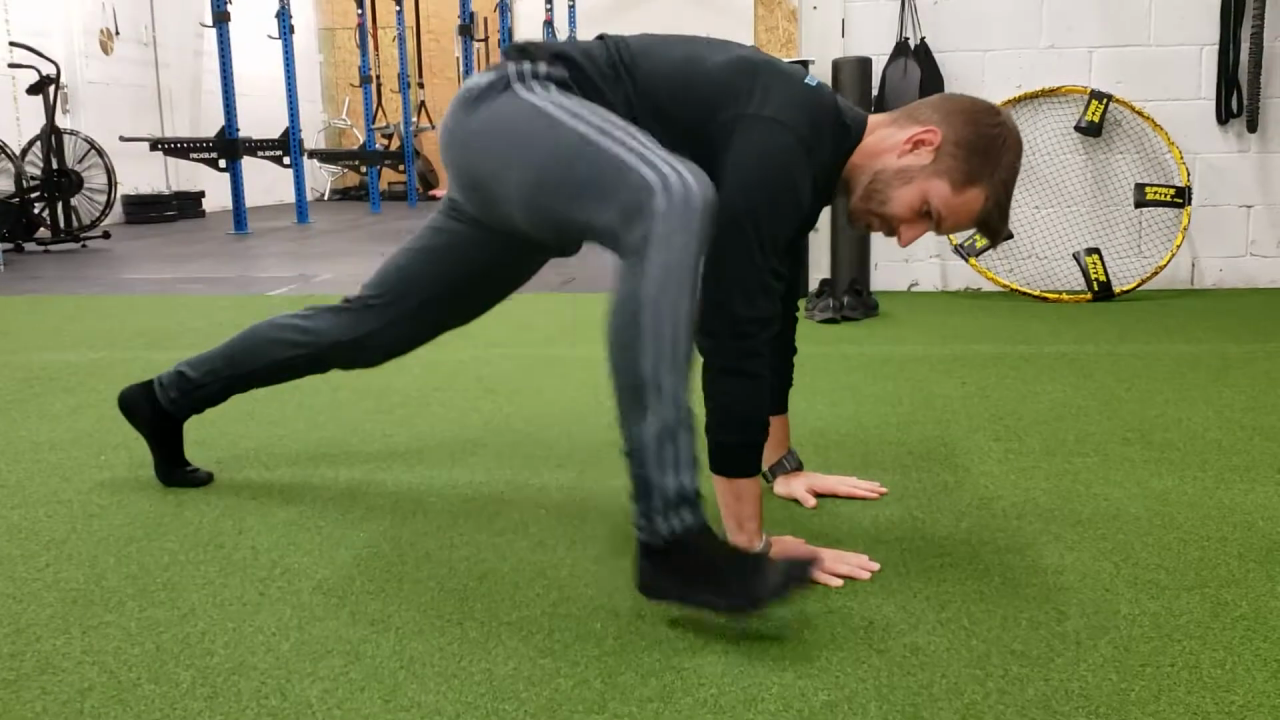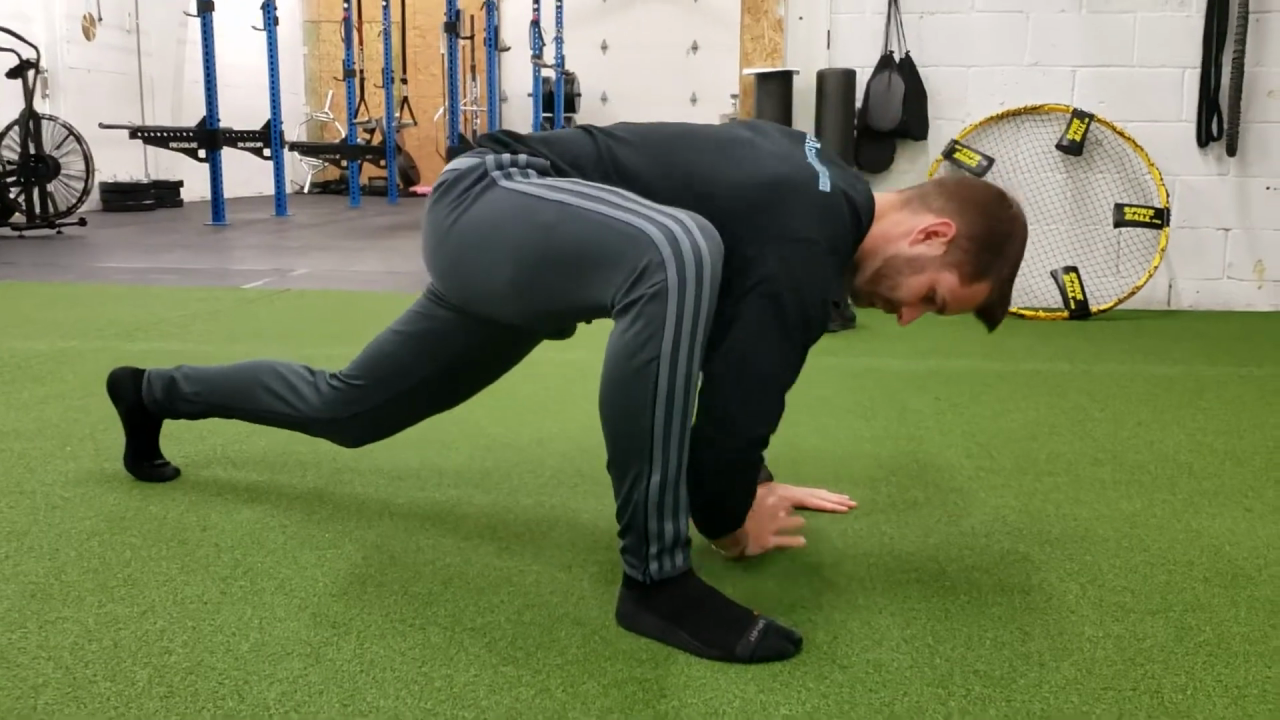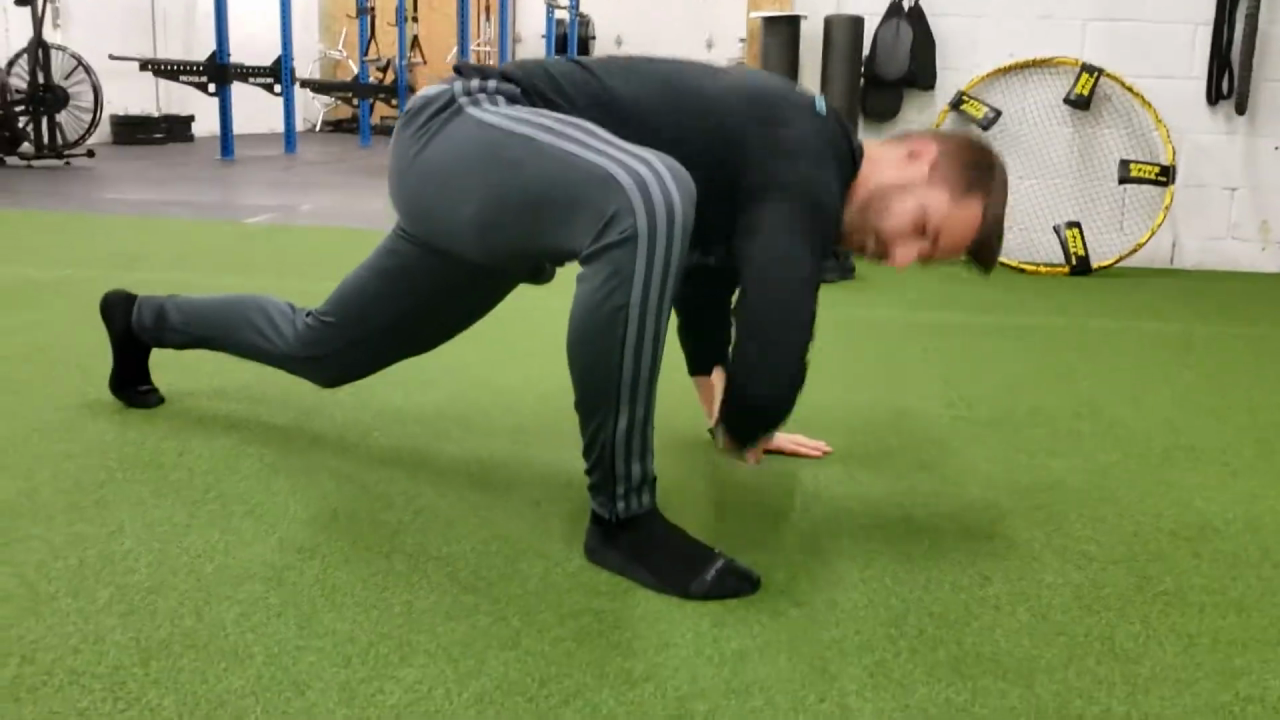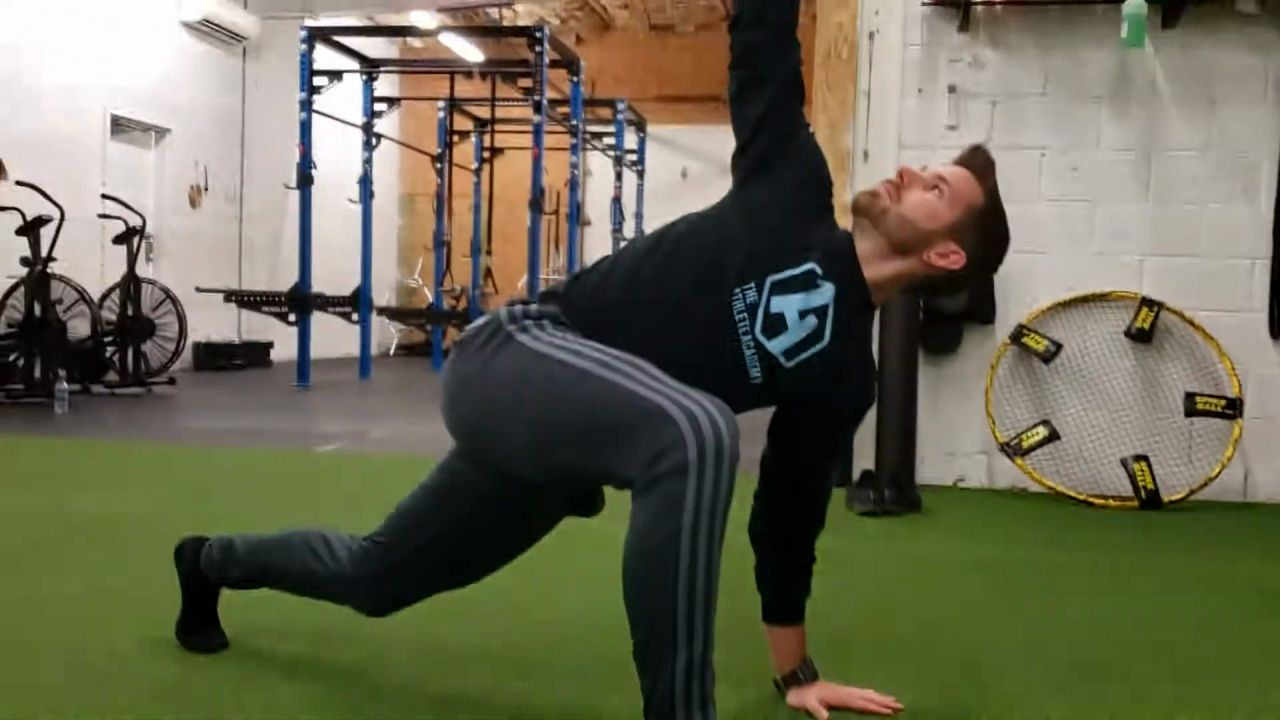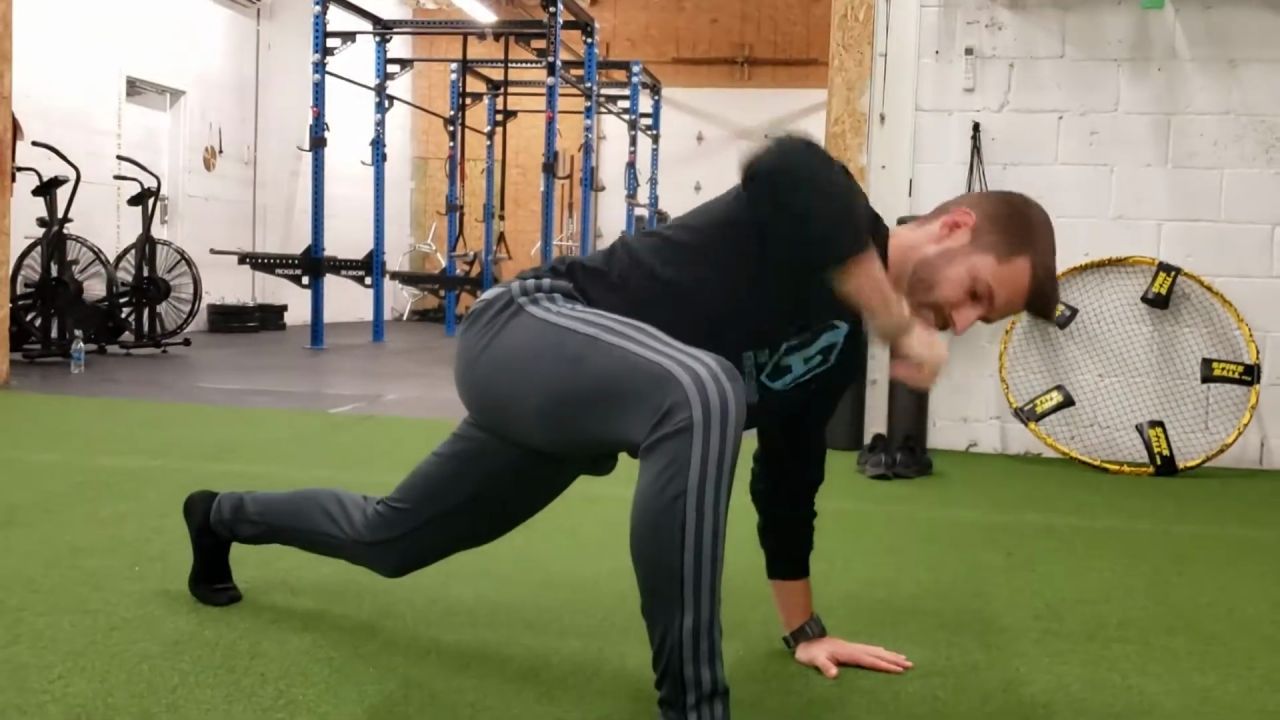
dt=1s
person 1, frame 1
left shoulder: (809, 155)
right shoulder: (786, 138)
left elbow: (762, 304)
right elbow: (737, 317)
left wrist: (773, 461)
right wrist: (743, 525)
left hip: (529, 153)
right hip: (512, 107)
left knee: (372, 326)
right knee: (675, 202)
left ankle: (166, 401)
right ankle: (672, 534)
person 1, frame 2
left shoulder: (823, 188)
right shoulder: (808, 244)
left elbow: (720, 321)
right elbow: (720, 445)
left wrist: (753, 483)
right wrist: (739, 521)
left hip: (500, 237)
right hip: (485, 203)
left knee: (345, 410)
right knee: (677, 253)
left ankle: (152, 394)
right ankle: (655, 577)
person 1, frame 3
left shoulder: (779, 183)
right shoulder: (803, 152)
left elbow: (702, 265)
right elbow: (766, 364)
left wrist: (725, 418)
right wrist: (751, 414)
left hip: (479, 186)
right hip: (459, 130)
left knee: (320, 346)
right knee: (650, 195)
left ankle: (141, 319)
right ankle: (621, 514)
person 1, frame 4
left shoulder: (845, 372)
right shoulder: (793, 190)
left elbow: (788, 514)
left hip: (552, 440)
right hip: (510, 357)
left knee: (373, 578)
right knee: (694, 434)
left ankle: (213, 562)
person 1, frame 5
left shoulder: (832, 332)
right shoulder: (833, 213)
left elbow: (788, 476)
right elbow: (783, 171)
left wrist: (804, 625)
right wrist: (895, 328)
left hip: (549, 398)
right hip: (522, 326)
left knee: (389, 542)
right knee: (704, 393)
left ankle: (222, 517)
